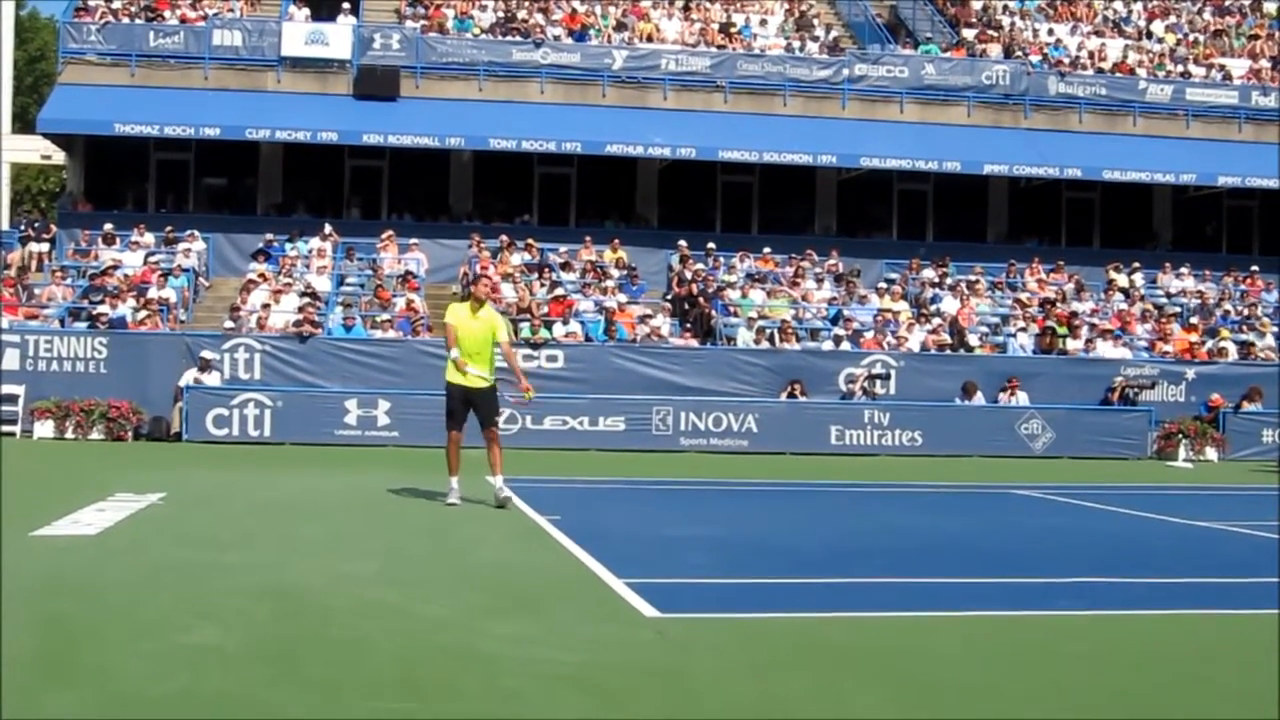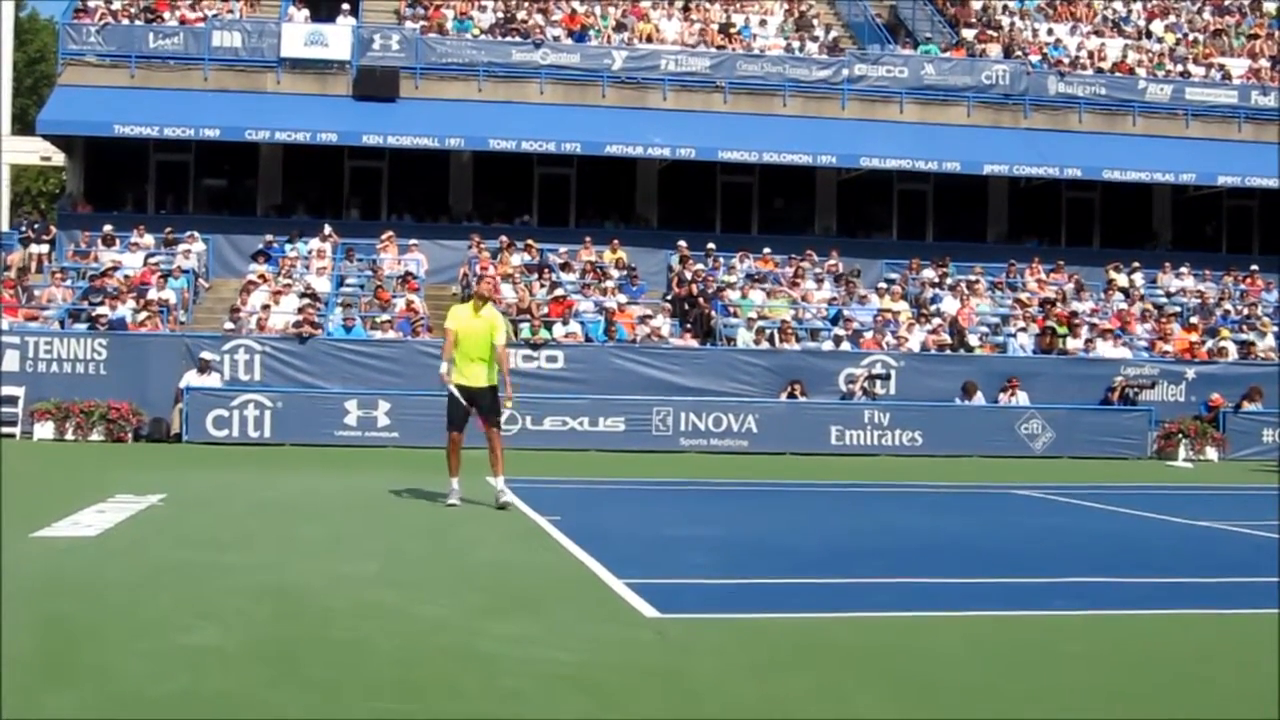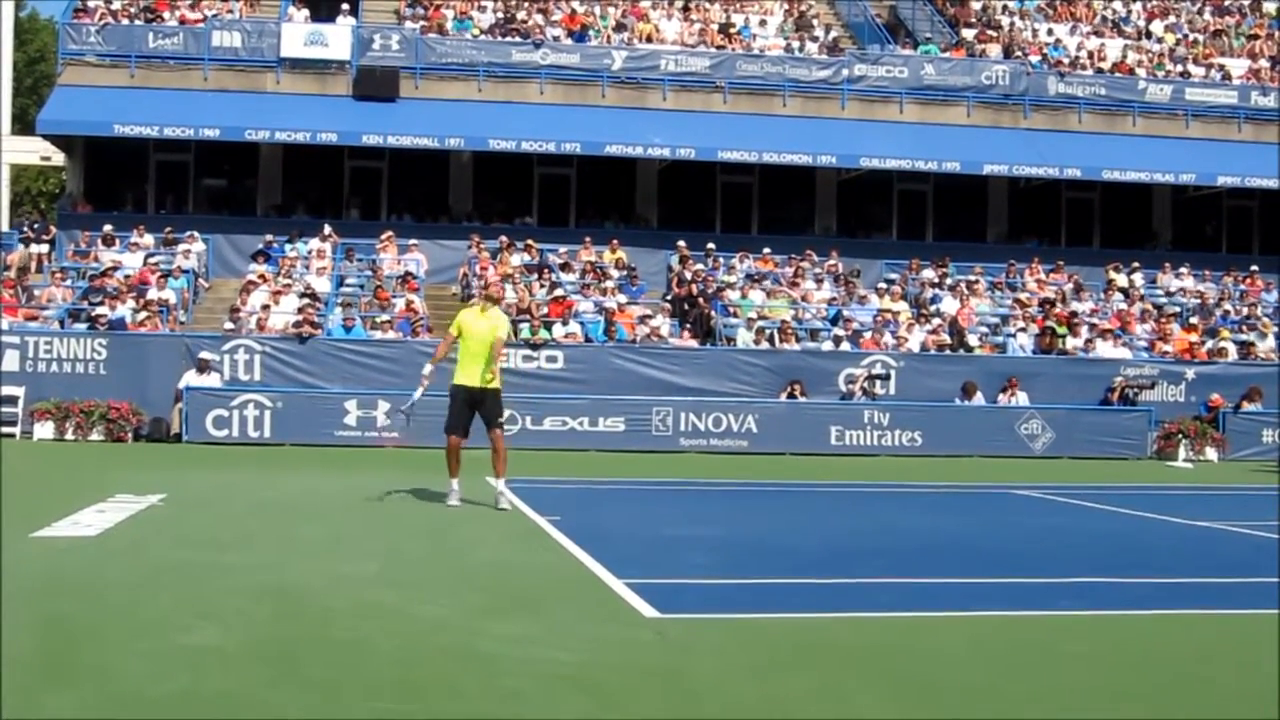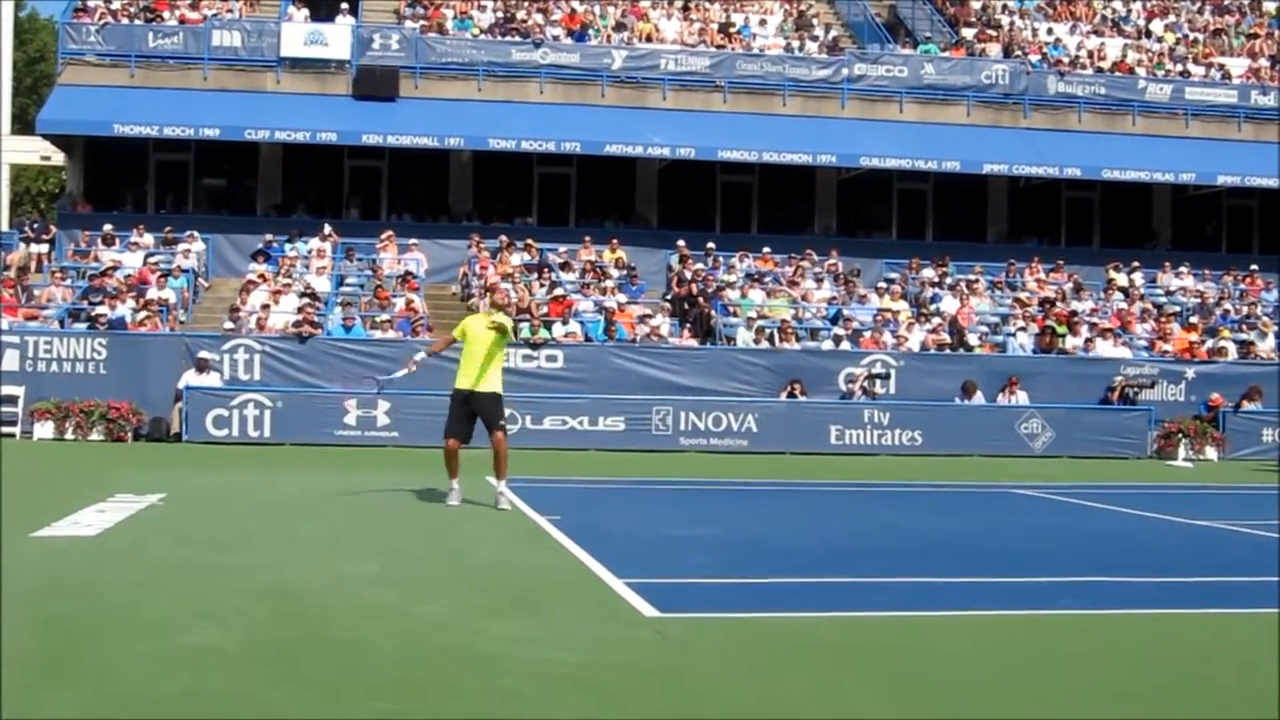
dt=0.1s
person 1, frame 1
left shoulder: (494, 317)
right shoulder: (454, 310)
left elbow: (506, 349)
right elbow: (449, 336)
left wrist: (521, 378)
right wrist: (456, 356)
left hip: (484, 384)
right hip: (457, 383)
left knee: (492, 434)
right knee: (454, 436)
left ankle: (499, 487)
right ankle: (454, 487)
person 1, frame 2
left shoulder: (496, 317)
right shoulder: (456, 311)
left elbow: (500, 351)
right elbow: (449, 341)
left wrist: (506, 381)
right wrist: (445, 367)
left hip: (487, 385)
right hip: (460, 383)
left knee: (494, 435)
right knee: (454, 437)
left ankle: (500, 489)
right ankle: (454, 487)
person 1, frame 3
left shoulder: (501, 319)
right shoulder: (465, 315)
left elbow: (498, 343)
right elbow: (447, 343)
left wrist: (492, 364)
right wrist: (429, 368)
left hip: (488, 387)
right hip: (462, 386)
left knee: (497, 436)
right knee: (453, 441)
left ankle: (501, 489)
right ankle: (454, 488)
person 1, frame 4
left shoulder: (505, 321)
right shoulder: (472, 320)
left elbow: (501, 328)
right elbow: (447, 340)
left wrist: (498, 325)
right wrist: (421, 355)
left hip: (489, 391)
right hip: (462, 390)
left knee: (499, 440)
right knee: (451, 444)
left ankle: (500, 490)
right ankle: (454, 487)
